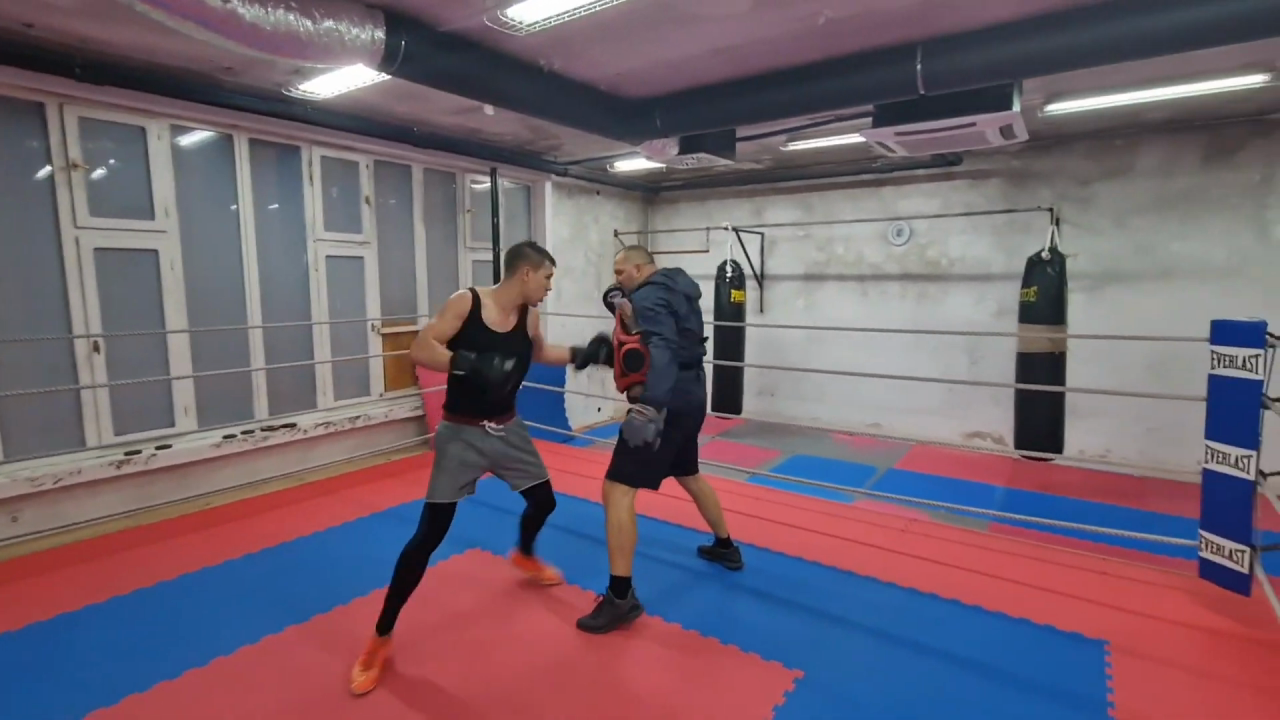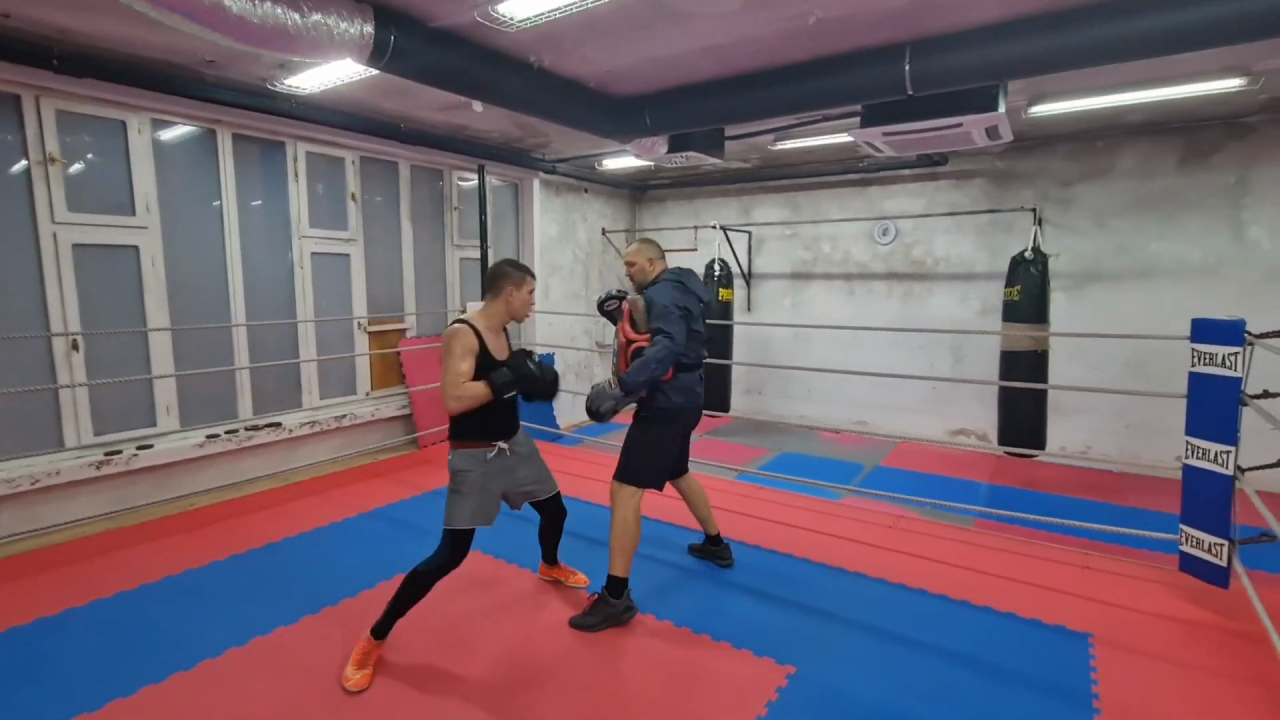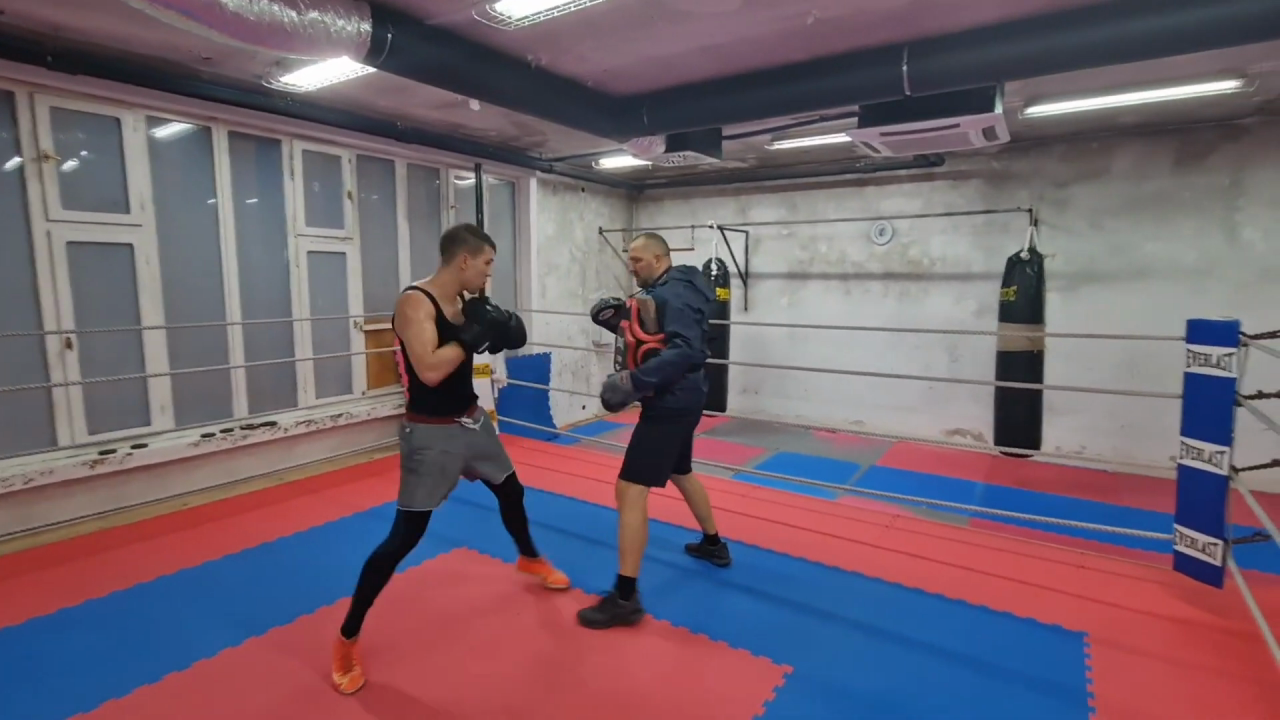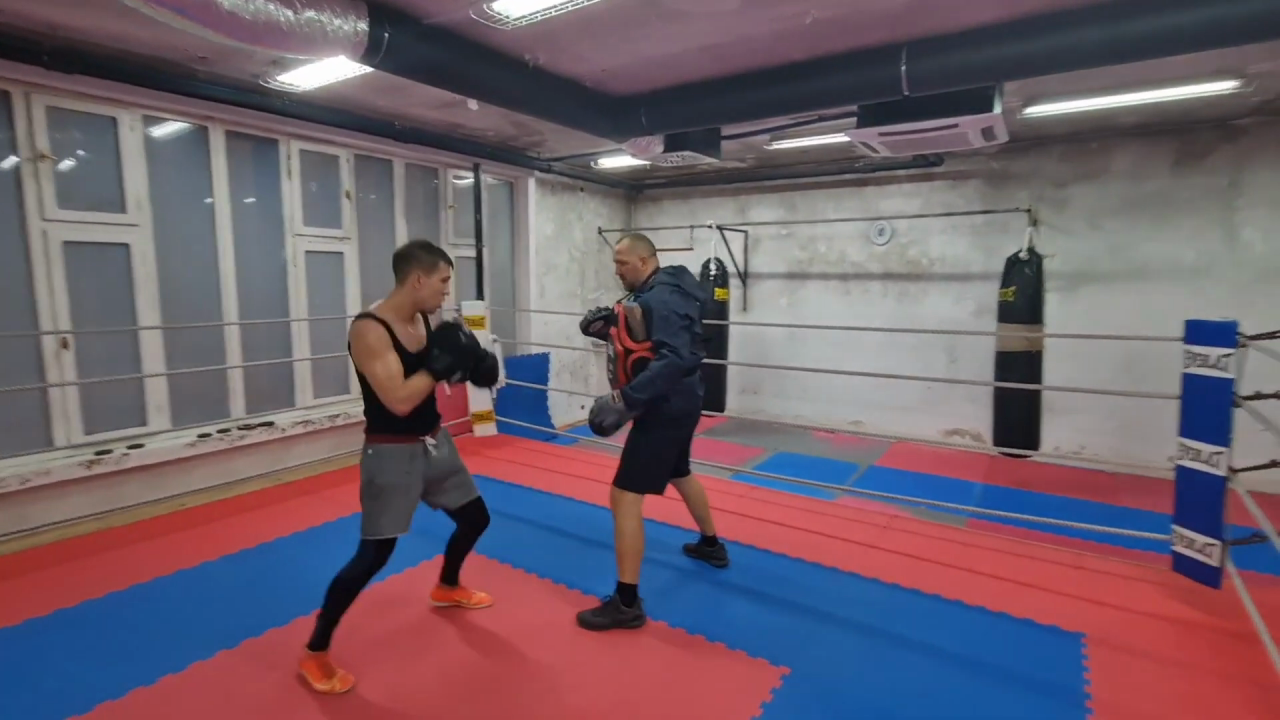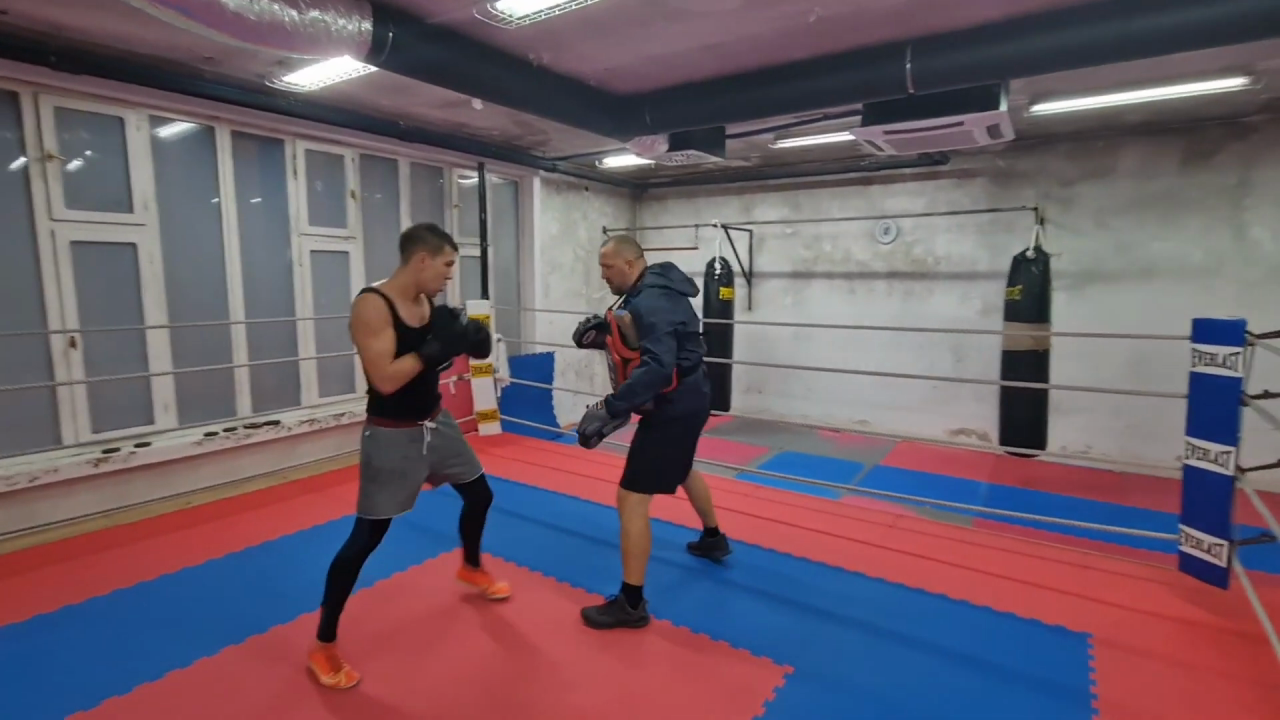
dt=0.2s
person 1, frame 1
left shoulder: (525, 314)
right shoulder: (465, 302)
left elbow: (538, 354)
right elbow: (419, 350)
left wrist: (582, 353)
right wrist: (465, 364)
left hip: (507, 426)
right hip: (463, 432)
left knee: (543, 498)
right knee: (431, 533)
left ankle: (524, 556)
right ankle: (380, 640)
person 1, frame 2
left shoulder: (501, 330)
right shoulder: (462, 334)
right elbow: (456, 402)
left wrist: (532, 379)
right wrist: (508, 379)
left hip: (515, 444)
right hip: (474, 455)
left knee: (554, 509)
right knee: (448, 556)
left ankle: (551, 566)
right ankle: (373, 641)
person 1, frame 3
left shoulder: (460, 299)
right shoulder: (414, 302)
right elbow: (430, 371)
left wrist: (497, 331)
right wrist: (479, 334)
left hip: (472, 419)
right hip: (432, 430)
left knee: (511, 490)
right knee: (406, 535)
left ankle: (531, 560)
right ankle: (346, 640)
person 1, frame 4
left shoulder: (423, 319)
right shoulder: (370, 329)
right elbow: (399, 401)
left wrist: (470, 361)
right wrist: (443, 362)
left hip: (434, 442)
right hip: (391, 452)
left knee: (475, 517)
right knee: (373, 557)
left ankle: (447, 587)
right ankle: (315, 653)
person 1, frame 5
left shoulder: (427, 301)
right shoulder: (371, 305)
right elbow: (386, 381)
left wrist: (462, 340)
right wrist: (434, 345)
left hip: (435, 421)
right hip: (393, 433)
left knee: (479, 493)
right knee: (367, 536)
left ankle: (472, 569)
right ankle: (323, 646)
person 2, frame 1
left shoulder: (648, 297)
right shoulder: (675, 293)
left elbow: (664, 350)
left wrist: (649, 407)
right wrist: (625, 313)
left hip: (668, 404)
right hip: (688, 399)
left knee: (617, 490)
right knee: (688, 475)
left ankle: (621, 598)
right ankle: (726, 547)
person 2, frame 2
left shoulder: (663, 295)
right shoulder: (673, 291)
left elbow: (668, 350)
left wrist: (620, 385)
right wrist: (625, 317)
left hip: (666, 404)
right hip: (679, 400)
left knee: (625, 491)
right knee: (678, 474)
left ankle: (615, 597)
right ankle: (716, 545)
person 2, frame 3
left shoulder: (673, 294)
right shoulder: (666, 291)
left elbow: (684, 350)
right elbow: (652, 338)
left wrist: (634, 380)
right wrist: (620, 320)
left hip: (670, 403)
right hip: (678, 400)
left knee: (630, 490)
right knee: (680, 473)
left ankle: (625, 597)
right ankle: (713, 544)
person 2, frame 4
left shoulder: (661, 300)
right shoulder: (657, 293)
left elbow: (673, 359)
right elbow: (645, 343)
left wrist: (626, 399)
right wrist: (611, 328)
left hip: (665, 409)
right hip: (679, 403)
left knee: (624, 497)
right knee: (680, 475)
left ankle: (626, 603)
right ankle: (711, 545)
person 2, frame 5
left shoulder: (650, 303)
right shoulder: (654, 291)
left elbow: (657, 366)
left wrist: (610, 409)
right wrist: (606, 334)
left hip: (673, 408)
right hip: (687, 400)
left knee: (632, 498)
right knee: (683, 469)
left ankle: (631, 603)
right ankle: (713, 537)
